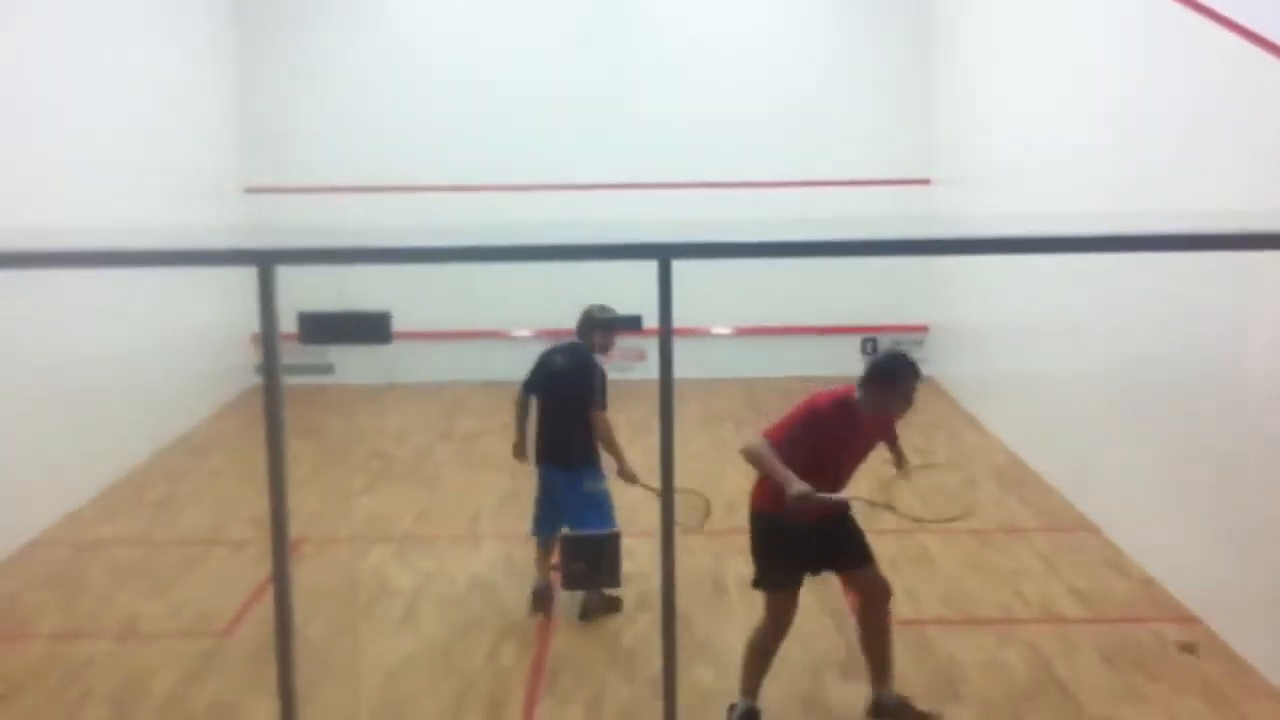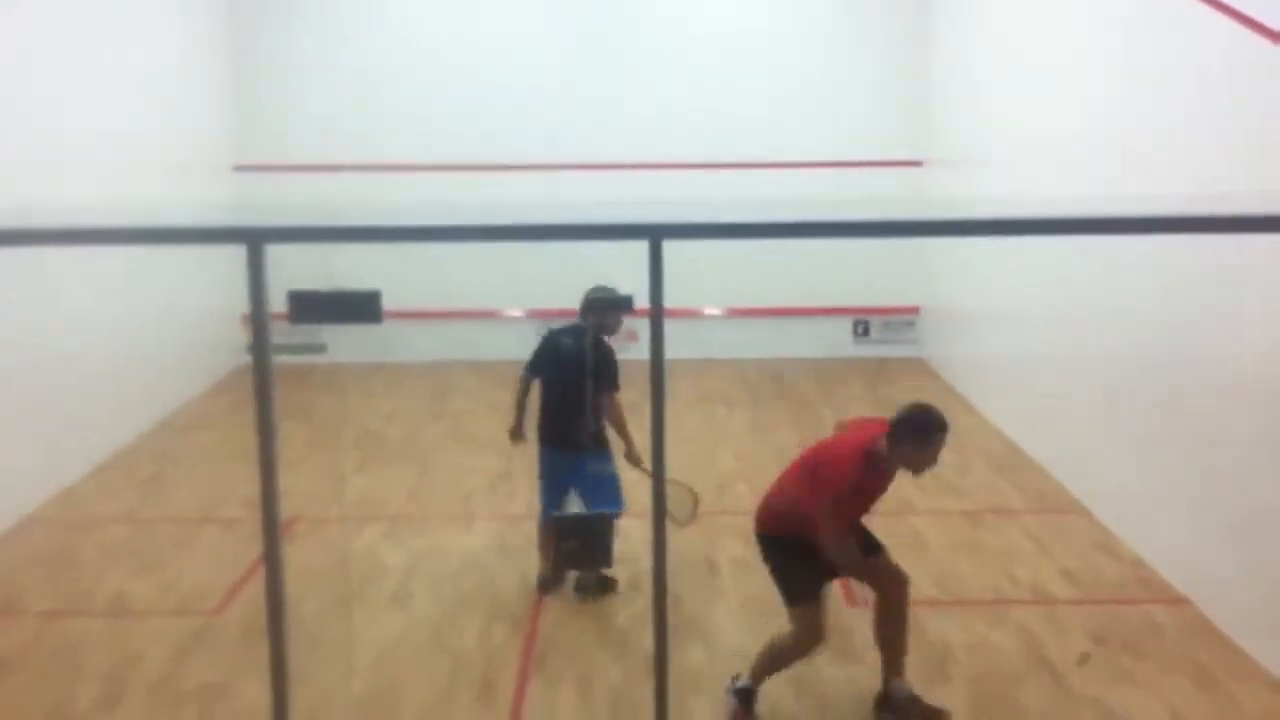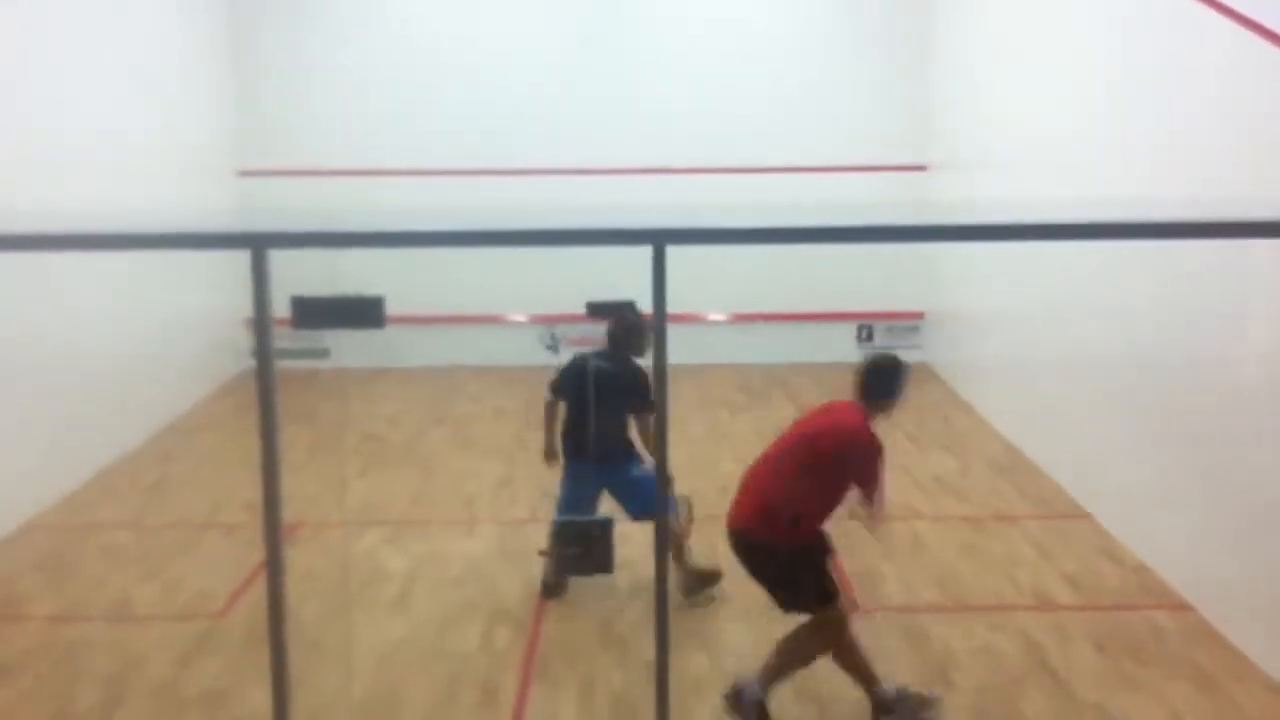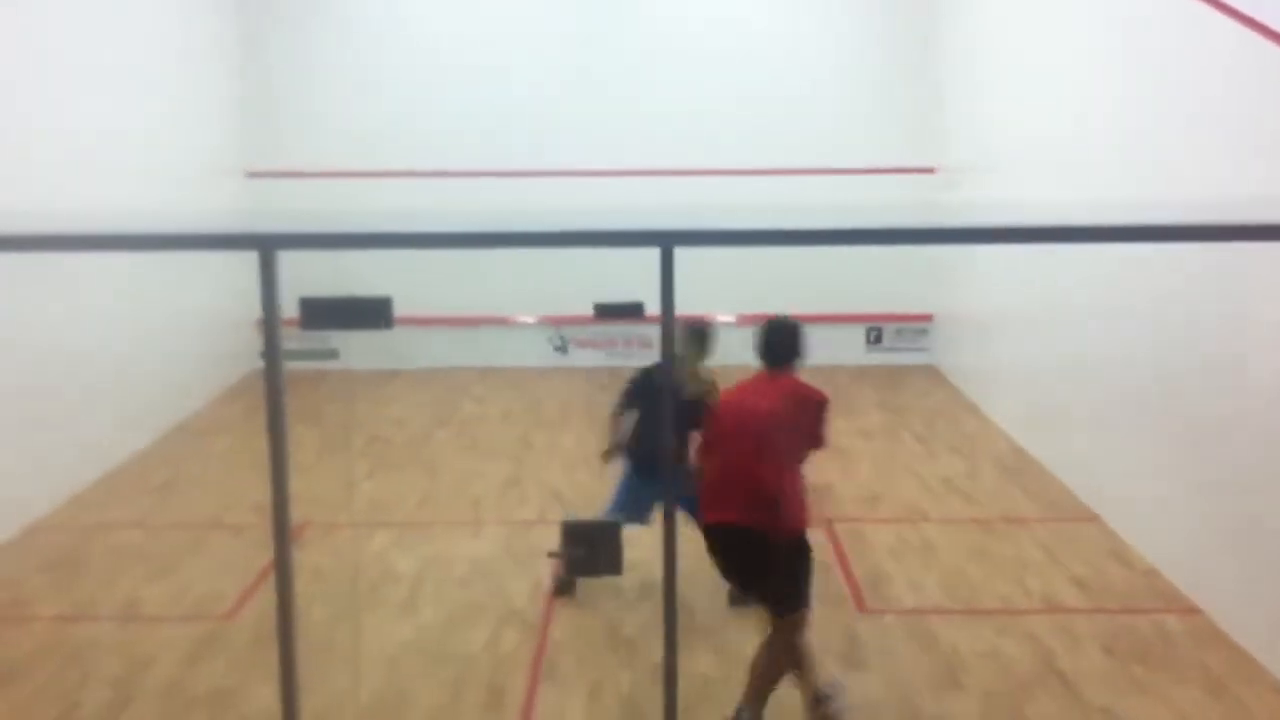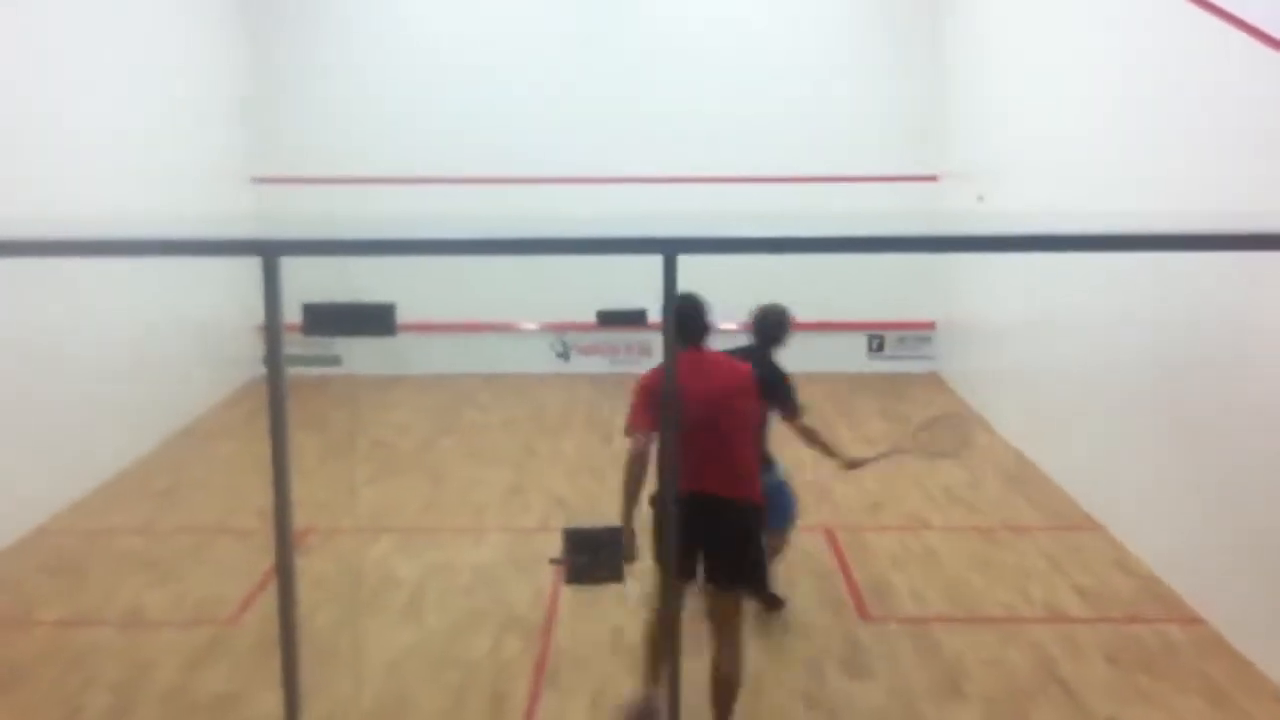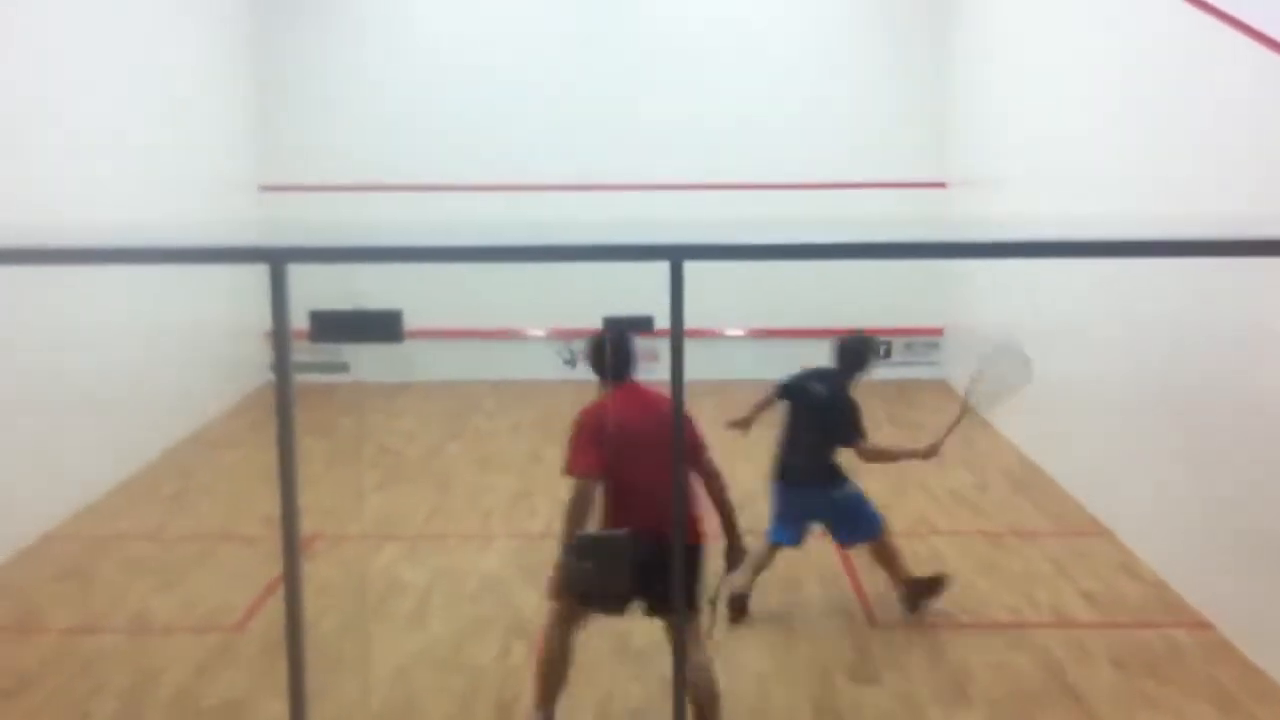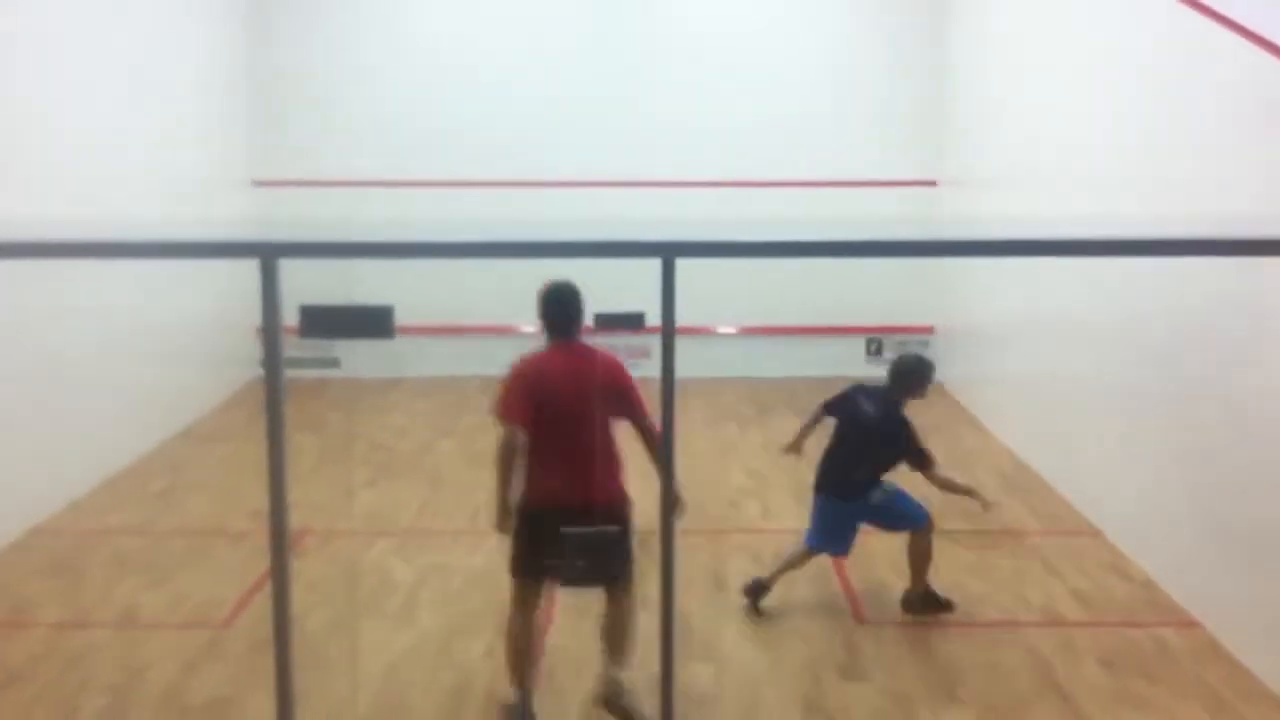
dt=0.2s
person 1, frame 1
left shoulder: (876, 414)
right shoulder: (822, 410)
right elbow: (754, 448)
left wrist: (900, 458)
right wrist: (789, 483)
left hip: (826, 508)
right hip: (779, 512)
left knee: (876, 592)
right knee: (779, 614)
person 1, frame 2
left shoulder: (881, 437)
right shoulder: (851, 471)
right elbow: (833, 544)
left hip: (819, 522)
right hip: (786, 528)
left knee: (895, 584)
right knee: (808, 629)
left ankle: (895, 694)
right ankle: (745, 688)
person 1, frame 3
left shoulder: (830, 414)
right shoulder: (862, 440)
right elbow: (872, 499)
right wrist: (876, 513)
left hip: (749, 524)
right hip: (774, 532)
left knee: (830, 612)
right knee: (831, 621)
person 1, frame 4
left shoulder: (729, 399)
right shoulder: (811, 400)
left elbow: (702, 466)
left hip: (720, 520)
right hip: (774, 524)
left knee: (787, 616)
right knee: (789, 624)
person 1, frame 5
left shoulder: (656, 382)
right shoulder: (744, 375)
left elbow: (638, 451)
left wrist: (626, 521)
left hip: (682, 500)
right hip: (740, 501)
left knee: (669, 597)
right knee: (727, 622)
person 1, frame 6
left shoulder: (593, 418)
right shoulder: (669, 408)
left elbow: (584, 492)
right elbow: (711, 475)
left wrist: (564, 562)
right wrist: (733, 534)
left hip: (619, 538)
right hip: (677, 539)
left knee: (561, 619)
right knee: (690, 642)
person 1, frame 7
left shoulder: (527, 371)
right shoulder: (611, 368)
left elbow: (512, 443)
right elbow: (649, 431)
left wrist: (503, 501)
right wrist: (671, 487)
left hip: (544, 500)
right hip: (604, 498)
left knee: (524, 601)
right knee: (619, 592)
right ankle: (612, 680)
person 2, frame 1
left shoulder: (549, 357)
right shoulder: (591, 369)
left elbow: (522, 399)
right elbow: (598, 422)
left wrist: (520, 438)
right wrist: (622, 462)
left hip: (547, 456)
right hip: (579, 461)
left knee: (547, 524)
right knee: (595, 528)
left ankle: (542, 585)
right ankle: (593, 597)
person 2, frame 2
left shoulder: (553, 339)
right shoulder: (602, 352)
left elbow: (525, 381)
right elbow: (609, 404)
left wrist: (518, 420)
right wrist: (630, 445)
left hip: (551, 439)
right hip: (587, 443)
left knee: (551, 509)
right knee: (605, 508)
left ankle: (547, 572)
right ankle: (590, 576)
person 2, frame 3
left shoulder: (579, 364)
right shoulder: (635, 375)
left elbow: (551, 403)
right elbow: (646, 426)
left wrist: (549, 442)
left hip: (578, 458)
right hip: (617, 458)
left knee: (567, 518)
right knee: (667, 509)
left ankle: (552, 577)
right ankle: (686, 574)
person 2, frame 4
left shoulder: (648, 376)
right shoulder: (705, 388)
left elbow: (619, 414)
right elbow: (698, 433)
left wrist: (614, 443)
left hip: (641, 467)
right hip: (675, 471)
left knee: (614, 521)
person 2, frame 5
left shoulder: (727, 359)
right shoulder: (774, 376)
right elbow: (800, 426)
right wrist: (839, 457)
right knee: (781, 522)
right ankle: (757, 582)
person 2, frame 6
left shoulder: (809, 378)
right shoulder: (844, 404)
left elbow: (773, 397)
right elbow: (865, 452)
left wrist: (748, 419)
right wrist: (918, 452)
left hip: (788, 478)
right hip: (821, 482)
left knee: (778, 540)
right knee: (874, 531)
left ankle: (739, 590)
right ankle: (910, 589)
person 2, frame 7
left shoulder: (860, 392)
right shoulder: (898, 427)
left elbow: (821, 411)
right elbow: (933, 476)
left wrist: (799, 439)
right wrist: (973, 493)
left hip: (827, 484)
right hip: (859, 491)
left knee: (815, 546)
right knee: (922, 525)
left ankle: (765, 583)
right ankle: (918, 595)
